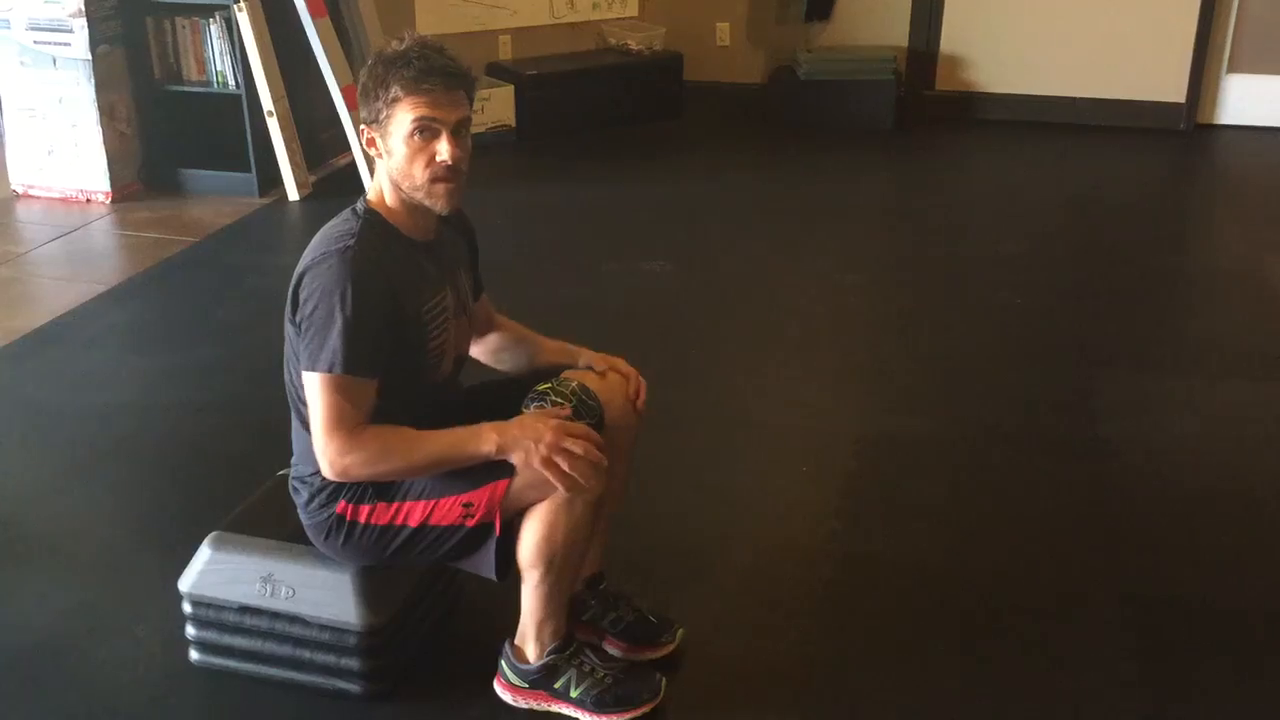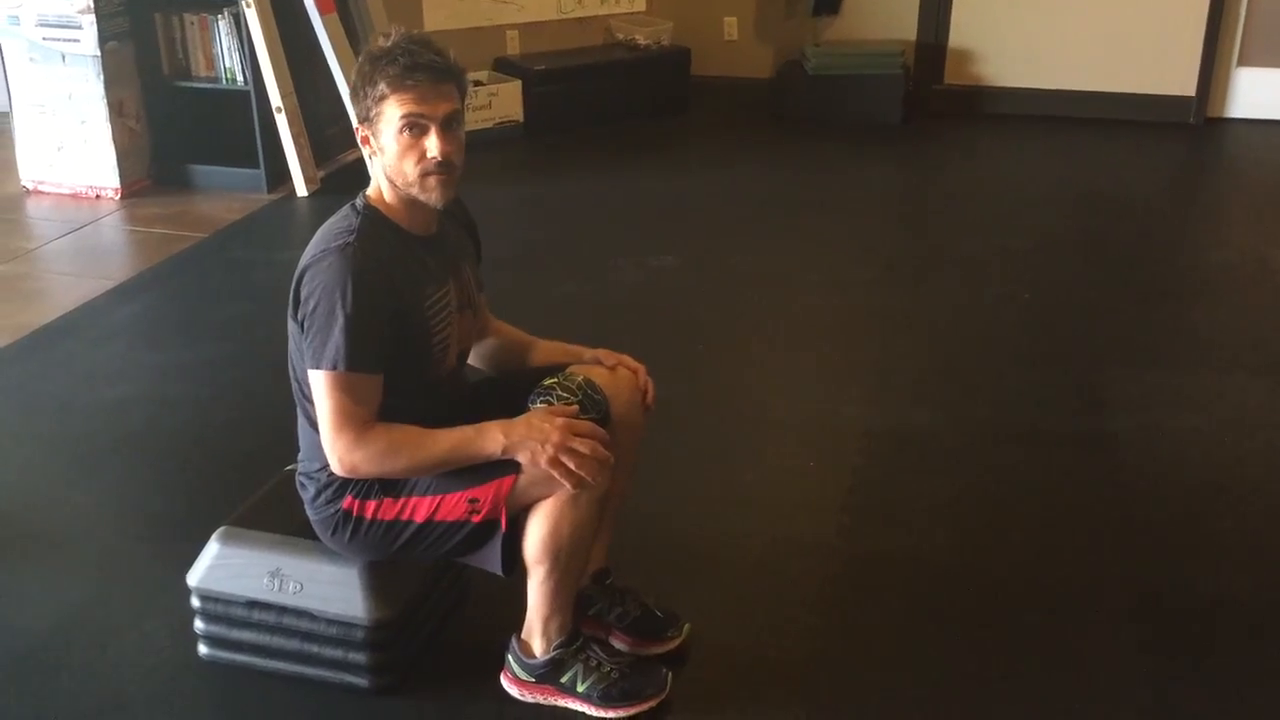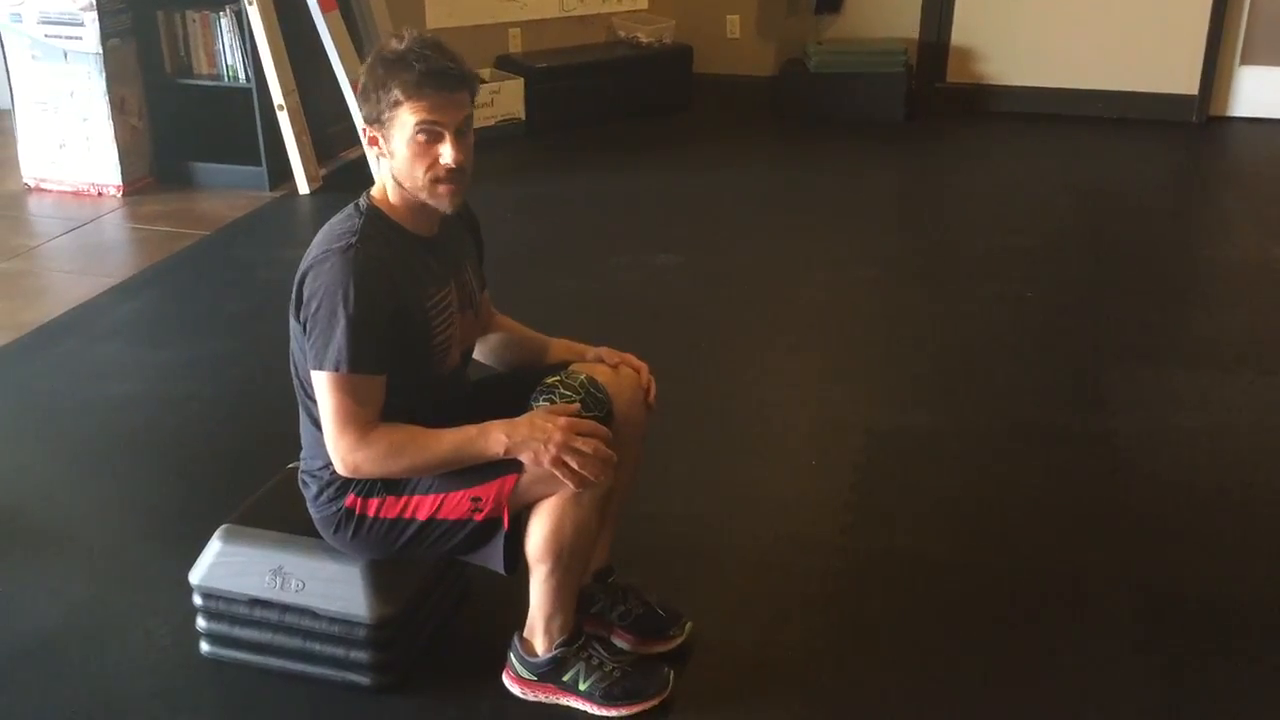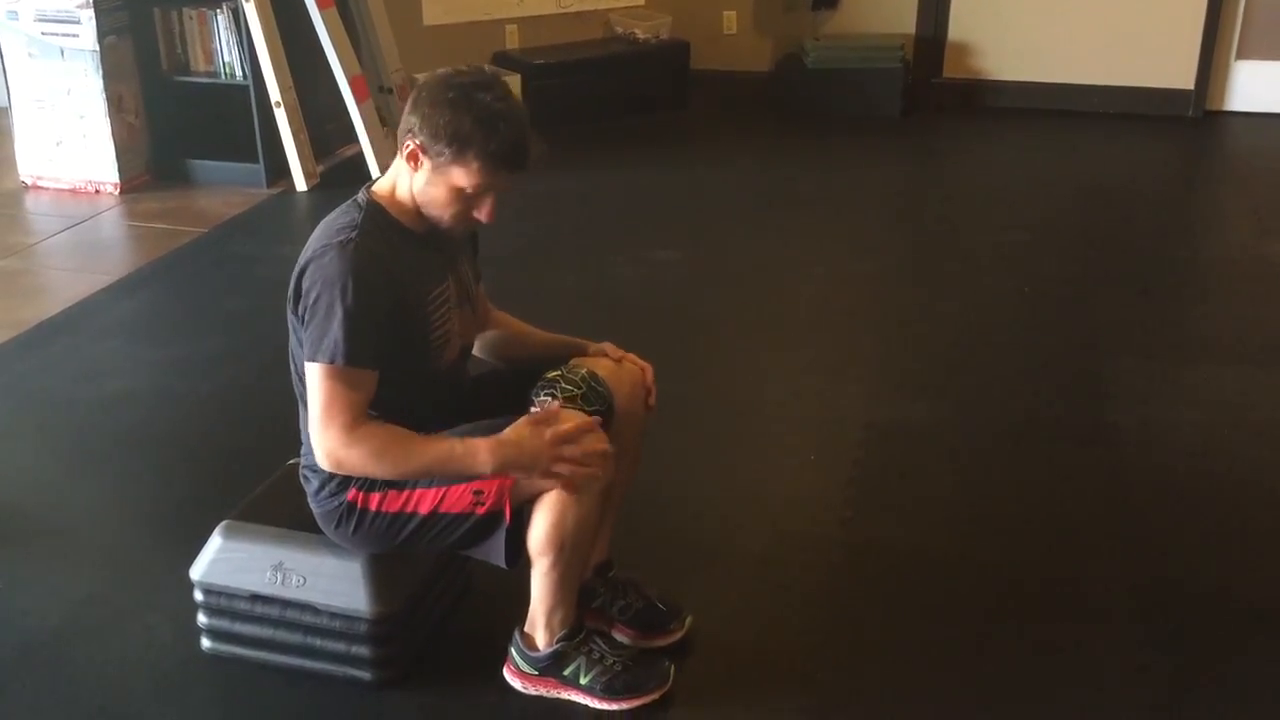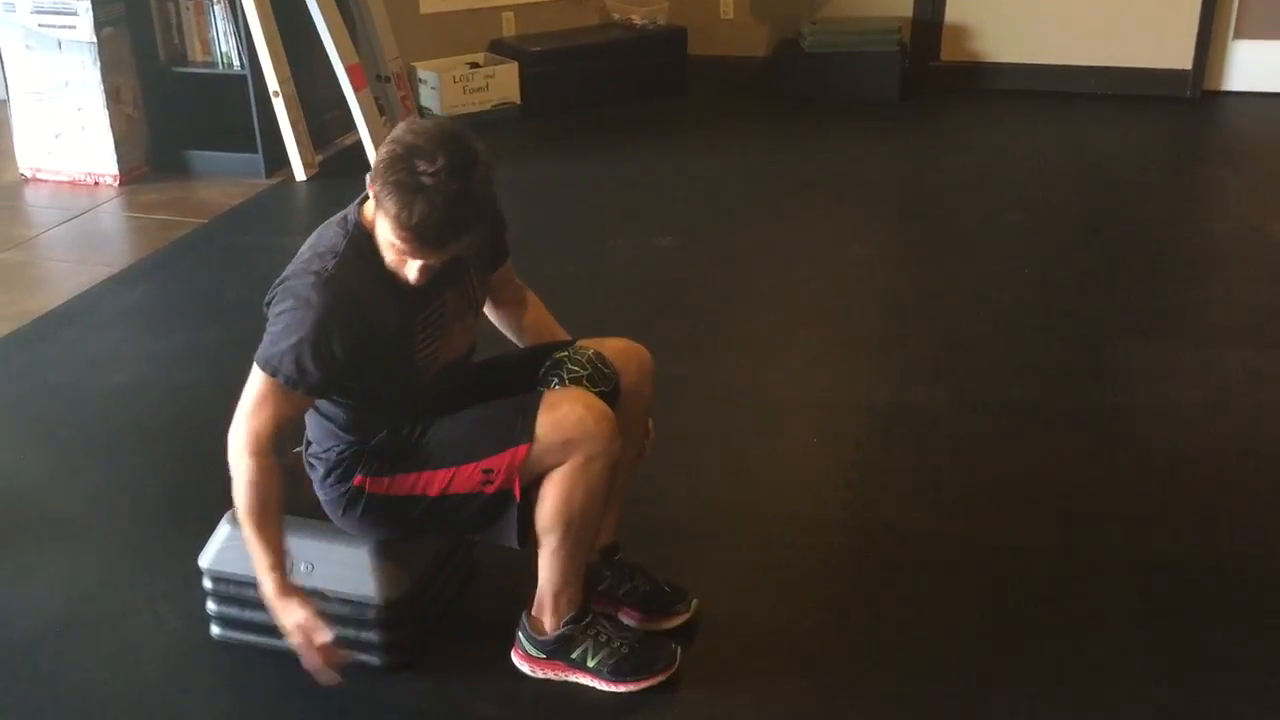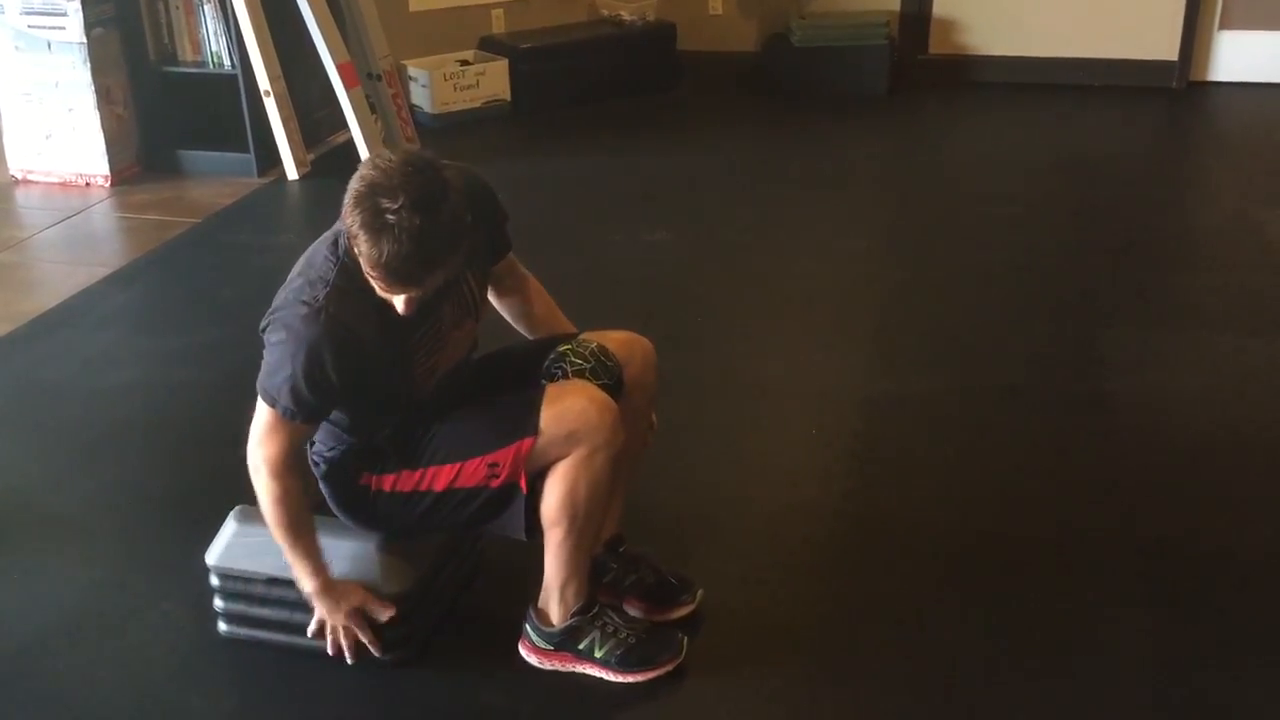
dt=0.5s
person 1, frame 1
left shoulder: (446, 222)
right shoulder: (349, 269)
left elbow: (481, 330)
right elbow: (341, 453)
left wrist: (572, 355)
right wrist: (501, 438)
left hip: (425, 430)
right hip: (358, 495)
left knee: (610, 396)
right knee: (570, 469)
left ankle: (582, 593)
right ankle: (537, 661)
person 1, frame 2
left shoulder: (448, 217)
right shoulder: (348, 266)
left elbow: (478, 336)
right elbow: (350, 448)
left wrist: (585, 356)
right wrist: (508, 436)
left hip: (433, 423)
right hip: (362, 491)
left knee: (616, 393)
right knee: (577, 467)
left ankle: (587, 588)
right ankle: (543, 657)
person 1, frame 3
left shoulder: (451, 216)
right shoulder: (350, 268)
left elbow: (481, 330)
right elbow: (354, 450)
left wrist: (586, 354)
right wrist: (510, 438)
left hip: (436, 422)
right hip: (364, 491)
left knee: (619, 391)
right knee: (574, 466)
left ankle: (590, 585)
right ankle: (546, 655)
person 1, frame 4
left shoulder: (442, 214)
right shoulder: (348, 265)
left elbow: (478, 325)
right elbow: (337, 441)
left wrist: (584, 351)
right wrist: (498, 456)
left hip: (437, 415)
right hip: (365, 485)
left knee: (619, 386)
right knee: (579, 449)
left ankle: (588, 581)
right ankle: (547, 650)
person 1, frame 5
left shoulder: (458, 220)
right shoulder: (325, 294)
left elbow: (509, 298)
right elbow: (250, 441)
left wrist: (586, 372)
right wrist: (279, 589)
left hip: (441, 397)
right hip: (370, 464)
left knee: (628, 364)
right knee: (585, 428)
left ankle: (594, 563)
right ankle: (553, 632)
person 1, frame 6
left shoulder: (465, 198)
right shoulder: (315, 321)
left elbow: (510, 282)
right elbow: (269, 456)
left wrist: (589, 369)
right wrist: (319, 585)
left hip: (451, 389)
right hip: (377, 463)
left knee: (631, 357)
right knee: (590, 421)
left ankle: (600, 557)
right ankle: (560, 624)
